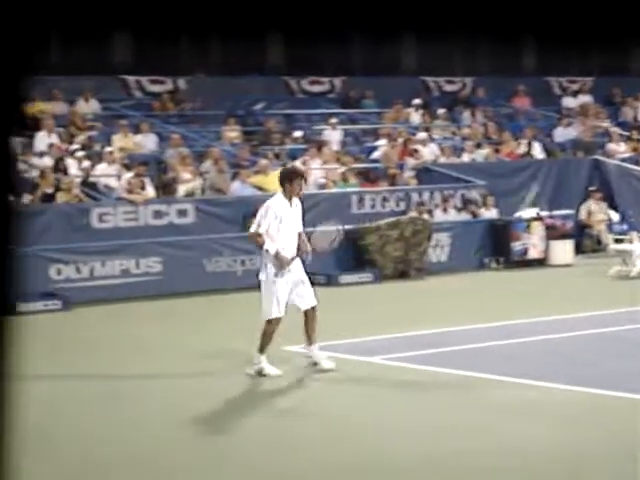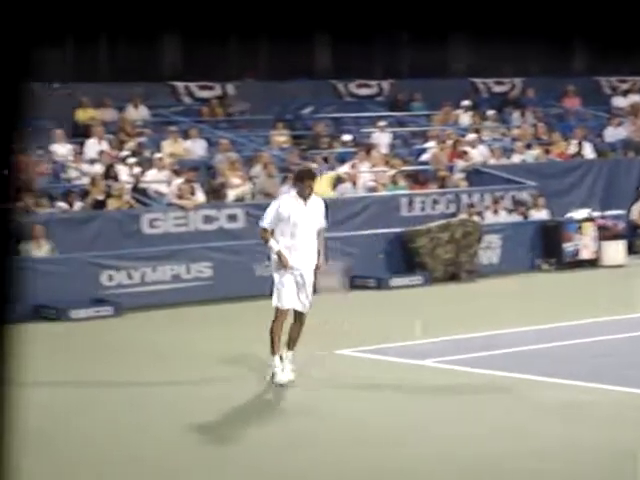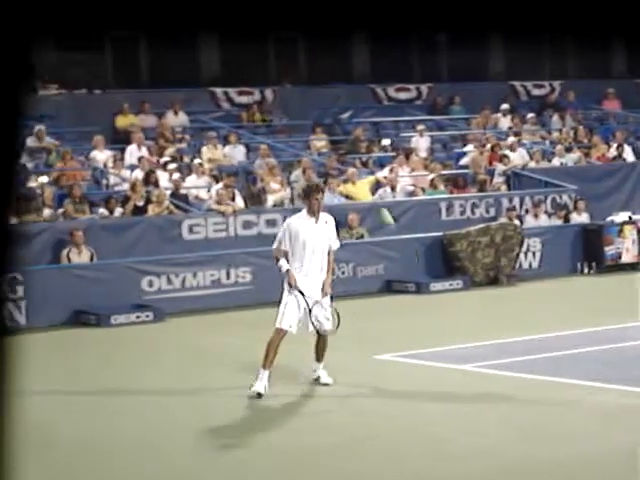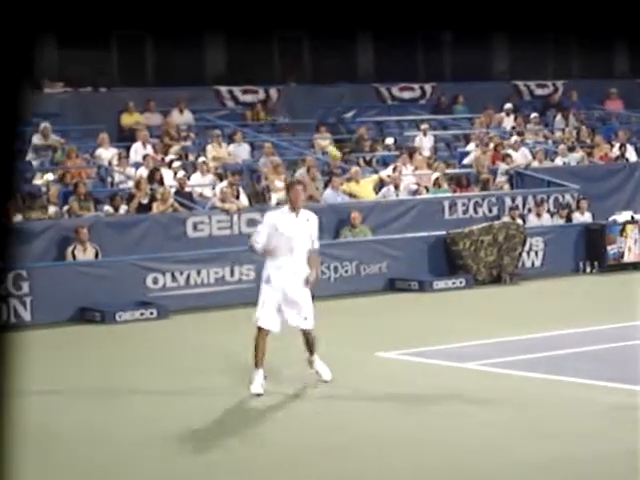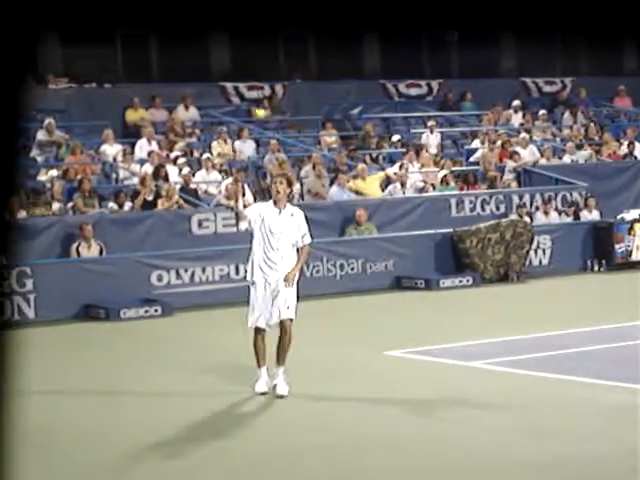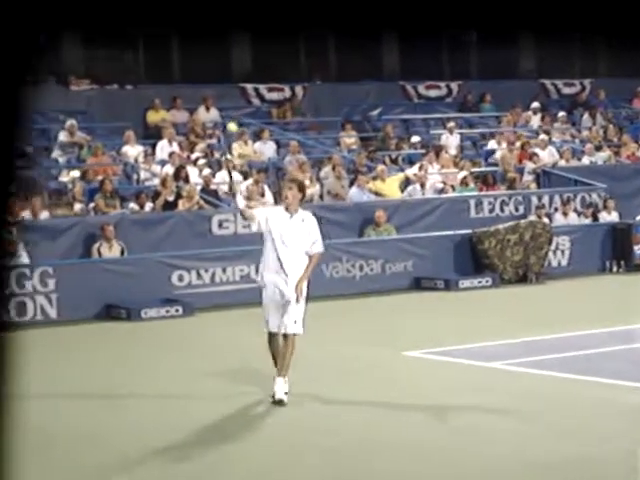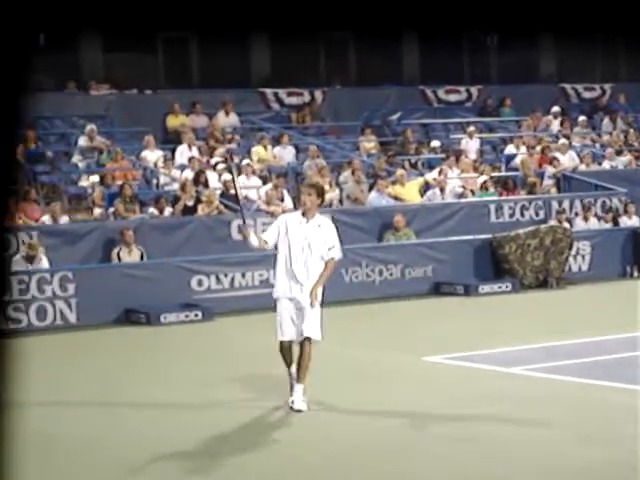
dt=0.2s
person 1, frame 1
left shoulder: (297, 204)
right shoulder: (271, 206)
right elbow: (254, 235)
left wrist: (304, 243)
right wrist: (276, 254)
left hip: (294, 266)
right hip: (276, 270)
left knee: (311, 309)
right knee: (274, 318)
left ankle: (313, 353)
right ankle: (260, 362)
person 1, frame 2
left shoulder: (318, 203)
right shoulder: (282, 204)
right elbow: (265, 232)
left wrist: (320, 255)
right wrist: (279, 253)
left hip: (307, 266)
right hip: (286, 266)
left knee: (301, 315)
right knee: (281, 313)
left ankle: (286, 359)
right ankle: (276, 364)
person 1, frame 3
left shoulder: (329, 222)
right shoulder: (292, 223)
right elbow: (280, 252)
left wrist: (329, 278)
right wrist: (287, 271)
left hip: (319, 286)
right hip: (296, 285)
left knee: (323, 331)
right knee: (280, 330)
left ankle: (319, 369)
right ankle: (263, 377)
person 1, frame 4
left shoulder: (311, 219)
right shoulder: (273, 217)
right elbow: (255, 243)
left wrist: (313, 270)
right wrist: (262, 248)
left hip: (301, 282)
right hip: (275, 281)
left knee: (307, 328)
right knee: (263, 328)
left ankle: (313, 359)
right ankle: (258, 376)
person 1, frame 5
left shoulder: (297, 214)
right shoulder: (260, 209)
left elbow: (305, 245)
right elbow: (243, 215)
left wrist: (296, 268)
right wrist: (239, 202)
left hip: (285, 279)
right hip: (261, 278)
left knee: (286, 324)
right knee: (259, 328)
left ankle: (280, 375)
right ankle: (263, 375)
person 1, frame 6
left shoulder: (309, 221)
right shoulder: (271, 214)
left elbow: (315, 254)
right elbow: (250, 216)
left wrist: (303, 279)
left hip: (295, 285)
right hip: (272, 283)
left knee: (290, 334)
right knee: (273, 332)
left ankle: (280, 384)
right ankle: (280, 376)
person 1, frame 7
left shoulder: (326, 226)
right shoulder: (285, 221)
left elbow: (332, 259)
right elbow: (266, 243)
left wrist: (318, 285)
right wrist: (252, 238)
left hip: (310, 292)
right hip: (285, 291)
left knee: (306, 341)
right knee: (284, 342)
left ankle: (298, 392)
right ankle: (292, 372)
